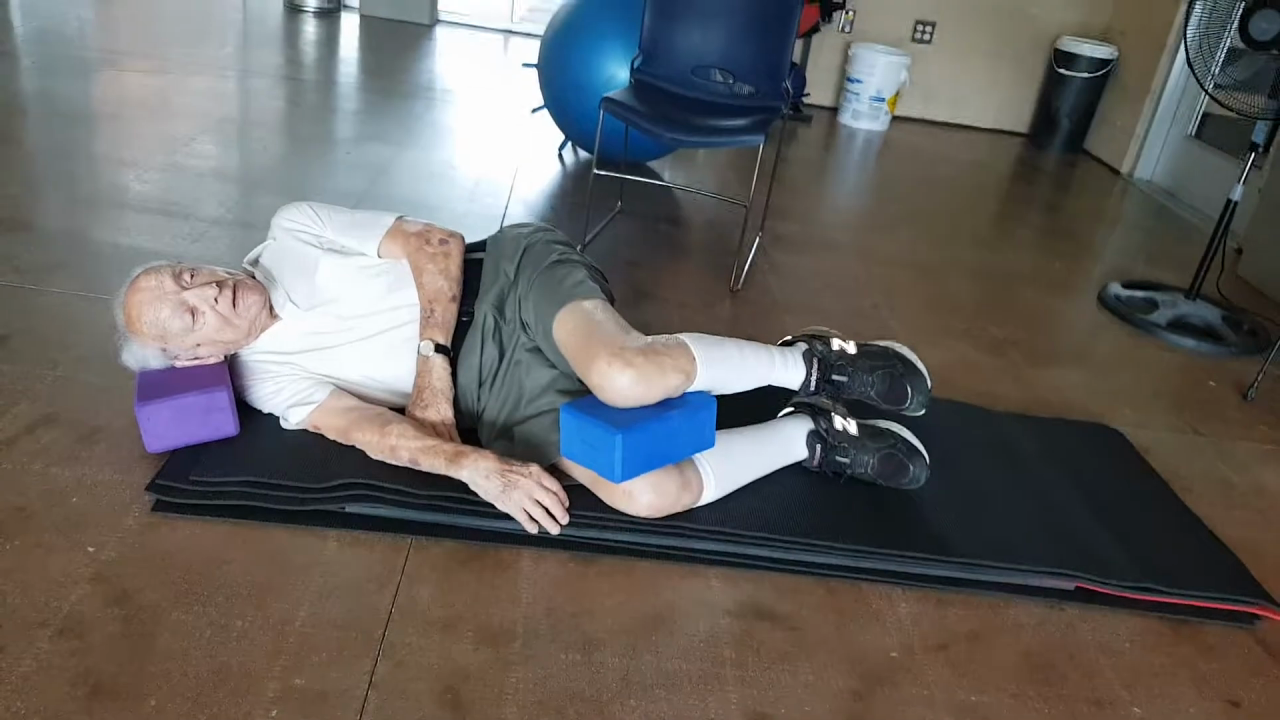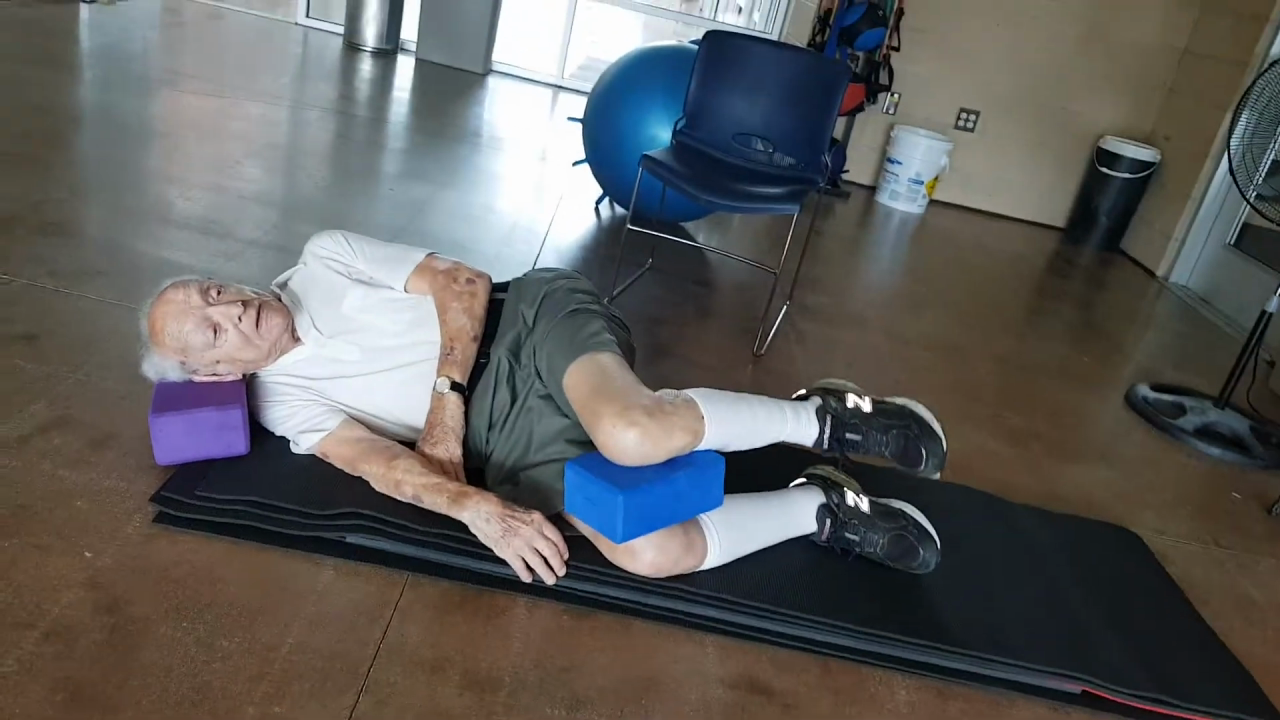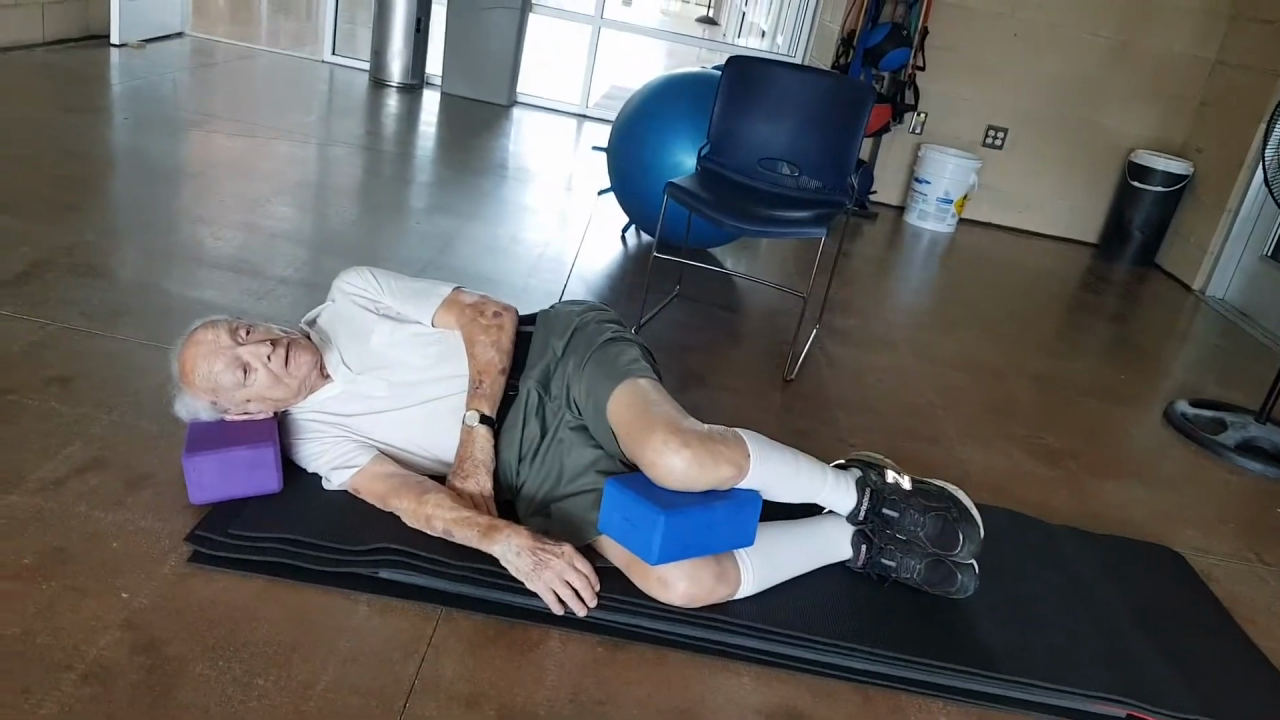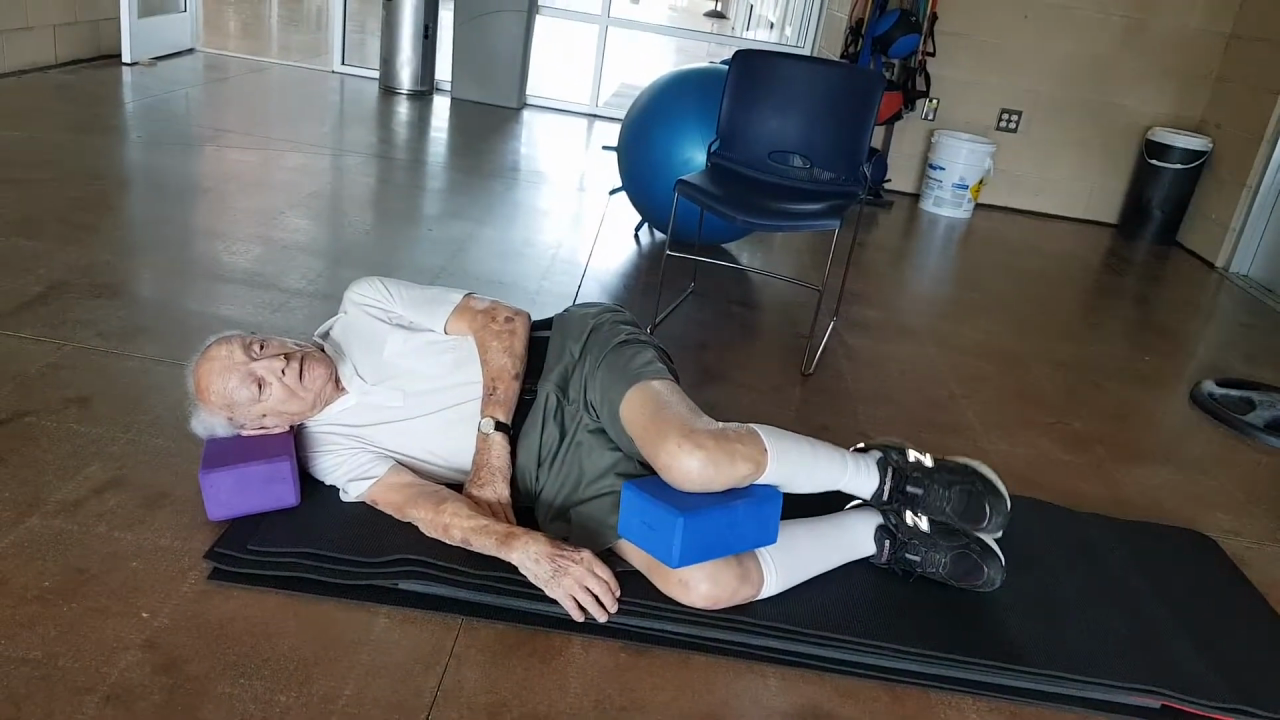
dt=0.7s
person 1, frame 1
left shoulder: (292, 231)
right shoulder: (267, 383)
left elbow: (436, 245)
right elbow: (377, 431)
left wrist: (429, 356)
right wrist: (474, 465)
right hip: (495, 392)
left knee: (623, 375)
right knee: (646, 493)
left ankle: (806, 364)
right ankle: (811, 438)
person 1, frame 2
left shoulder: (323, 259)
right shoulder: (283, 403)
left elbow: (465, 284)
right elbow: (382, 465)
left wrist: (444, 395)
right wrist: (477, 510)
right hip: (506, 440)
left knee: (632, 433)
right knee: (652, 554)
left ankle: (821, 418)
right ankle: (822, 511)
person 1, frame 3
left shoulder: (352, 293)
right shoulder: (312, 439)
left elbow: (490, 317)
right elbow: (411, 498)
left wrist: (475, 425)
right wrist: (507, 542)
right hip: (536, 468)
left knee: (676, 458)
right knee: (681, 582)
left ankle: (859, 491)
right ankle: (856, 541)
person 1, frame 4
left shoulder: (362, 305)
right shoulder: (330, 452)
left elbow: (502, 321)
right elbow: (428, 508)
left wrist: (490, 434)
right wrist: (525, 548)
right hip: (559, 472)
left knee: (692, 459)
right knee: (704, 584)
left ankle: (880, 475)
right ankle: (881, 535)
